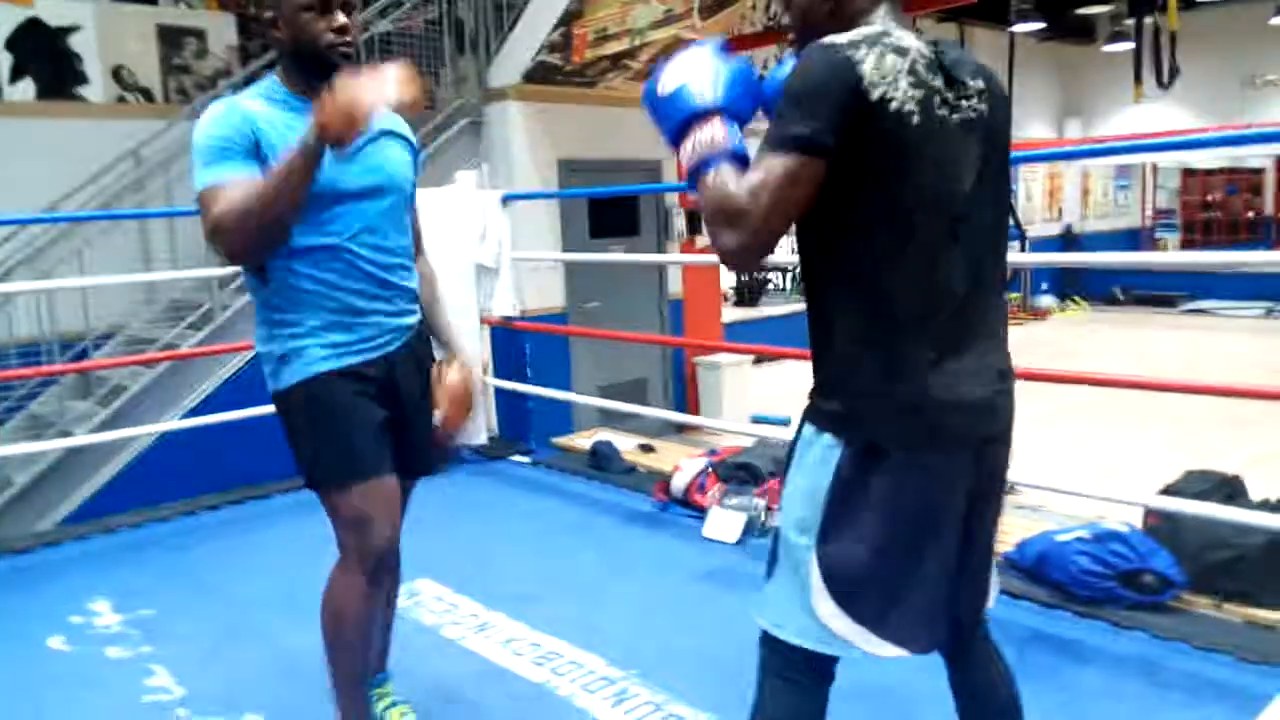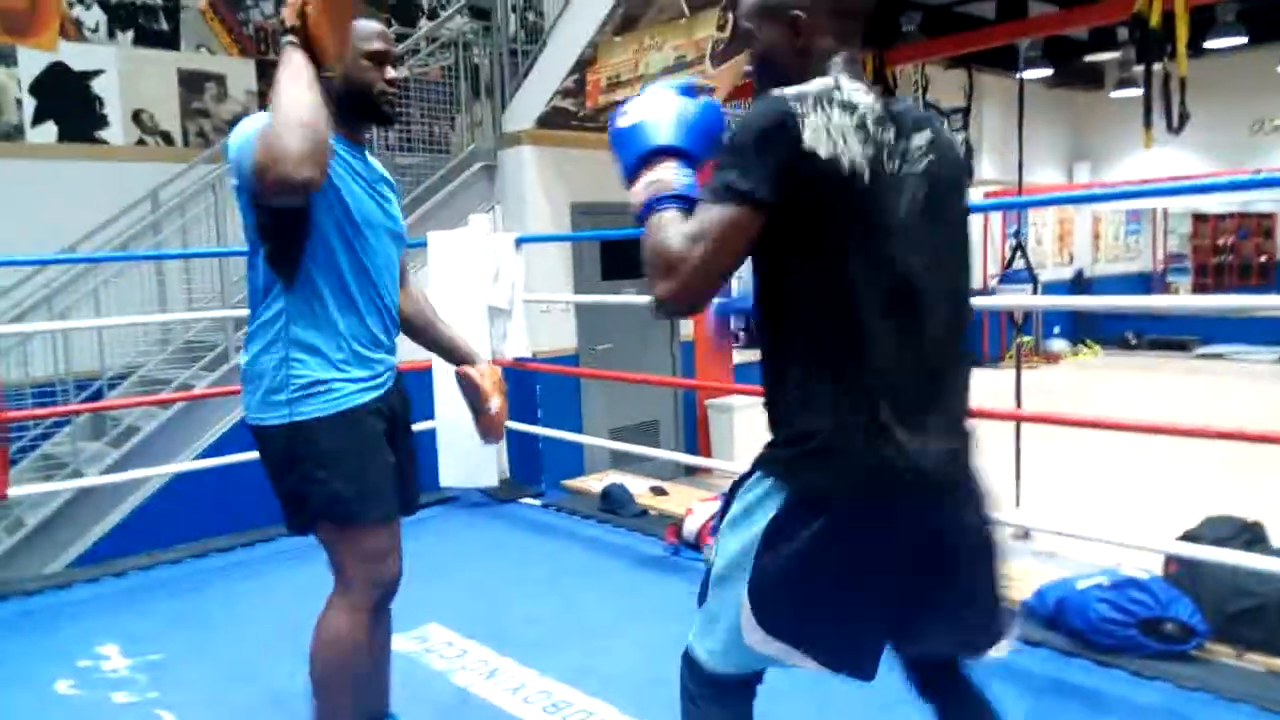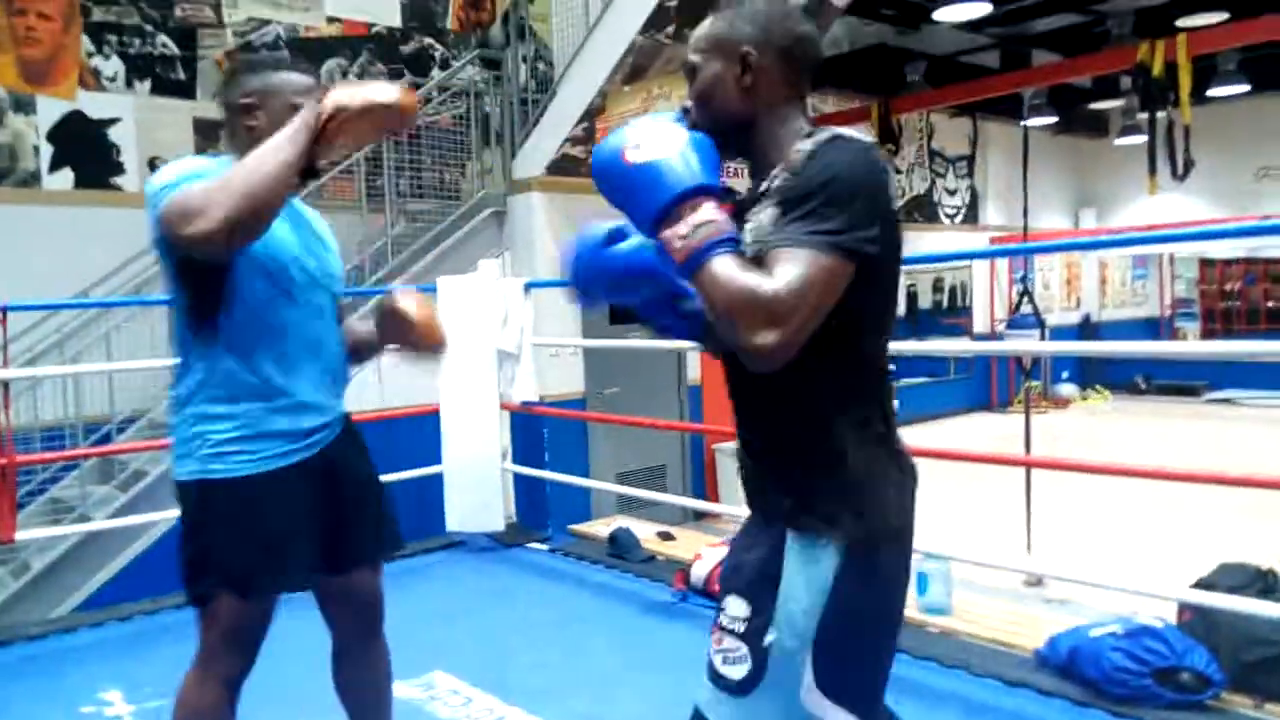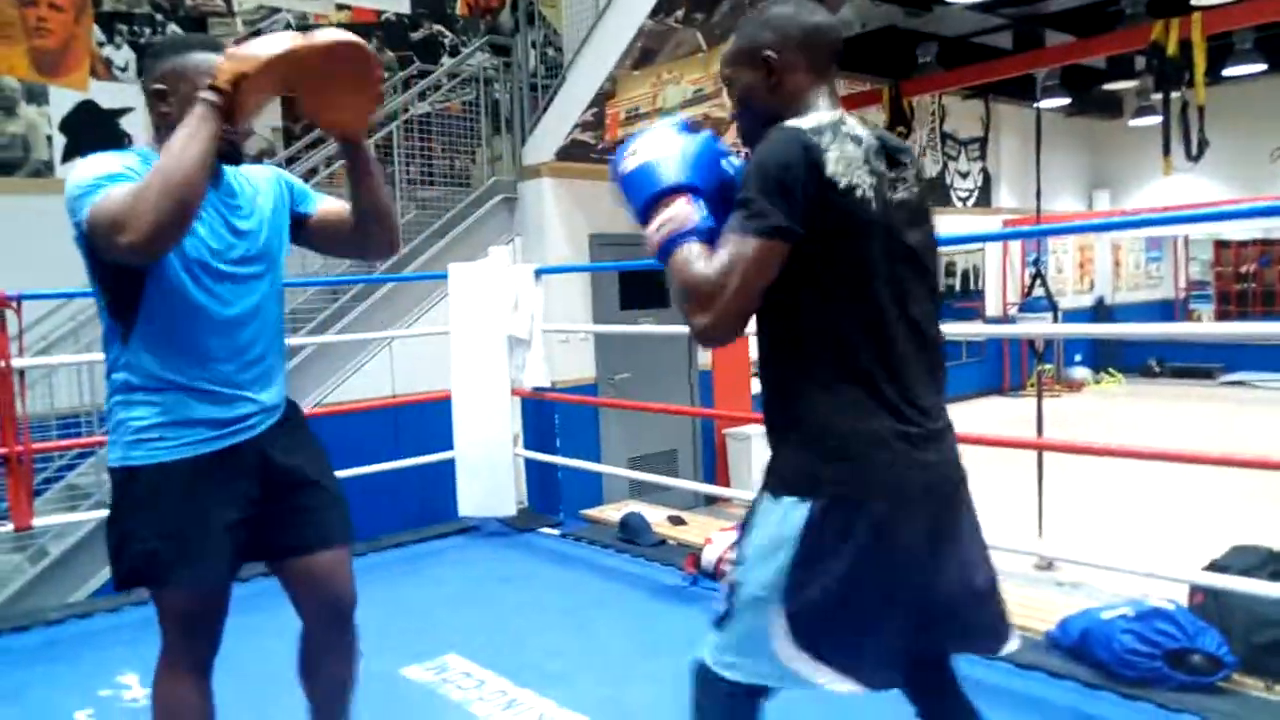
dt=0.4s
person 1, frame 1
left shoulder: (835, 69)
right shoulder: (978, 83)
left elbow: (739, 234)
left wrist: (701, 127)
left hip: (874, 418)
right hip: (978, 409)
left knee: (796, 652)
right knee: (957, 623)
person 1, frame 2
left shoulder: (783, 122)
right shoulder: (932, 137)
left elbow: (677, 286)
left wrist: (659, 166)
left hip: (834, 472)
right hip: (931, 465)
person 1, frame 3
left shoulder: (837, 169)
right shoulder: (781, 184)
left elbow: (769, 331)
right elbow: (738, 321)
left wrist: (684, 214)
right wrist: (655, 286)
left hip: (830, 507)
right hip: (828, 495)
person 1, frame 4
left shoulder: (792, 155)
right shoulder: (893, 159)
left elbow: (714, 315)
left wrist: (672, 213)
right wrist: (740, 216)
left hip: (839, 479)
right hip: (927, 468)
person 2, frame 1
left shoulder: (391, 124)
right shoulder: (239, 120)
right elbow: (232, 239)
left wrist: (446, 343)
right wrist: (317, 139)
left hip: (402, 351)
right hip: (319, 362)
left knee: (380, 537)
right knee: (370, 544)
person 2, frame 2
left shoulder: (370, 171)
right shoulder: (268, 133)
right elbow: (290, 172)
left wrist: (464, 358)
right wrist: (296, 49)
left hip: (372, 390)
right hip: (310, 398)
left knee: (375, 575)
right knee: (367, 579)
person 2, frame 3
left shoulder: (310, 221)
right shoulder: (187, 180)
right elbow: (211, 227)
left wrist: (383, 332)
right wrist: (306, 126)
left hip: (327, 445)
right hip: (238, 462)
left knee: (361, 615)
right knee: (228, 650)
person 2, frame 4
left shoulder: (270, 187)
right shoulder: (107, 175)
left elbow: (379, 241)
right elbow: (140, 235)
left wrist: (352, 139)
right wrist: (208, 107)
left hip: (273, 431)
right hip: (172, 452)
left knee: (332, 601)
right knee: (192, 641)
